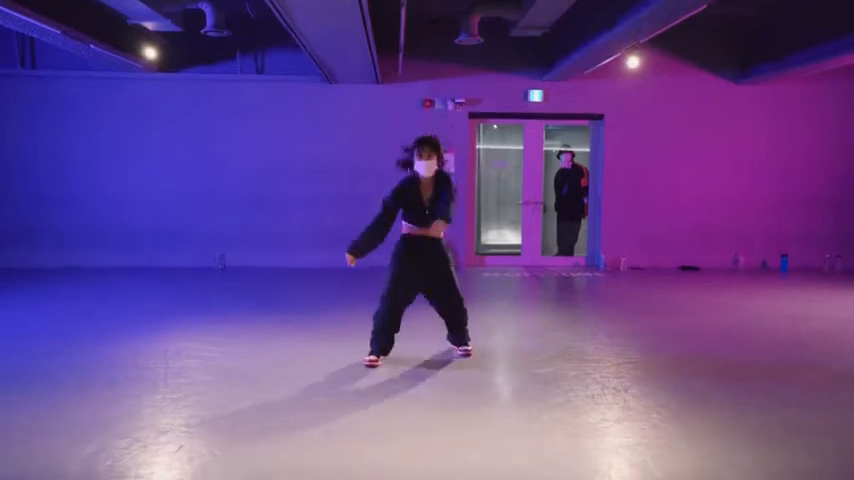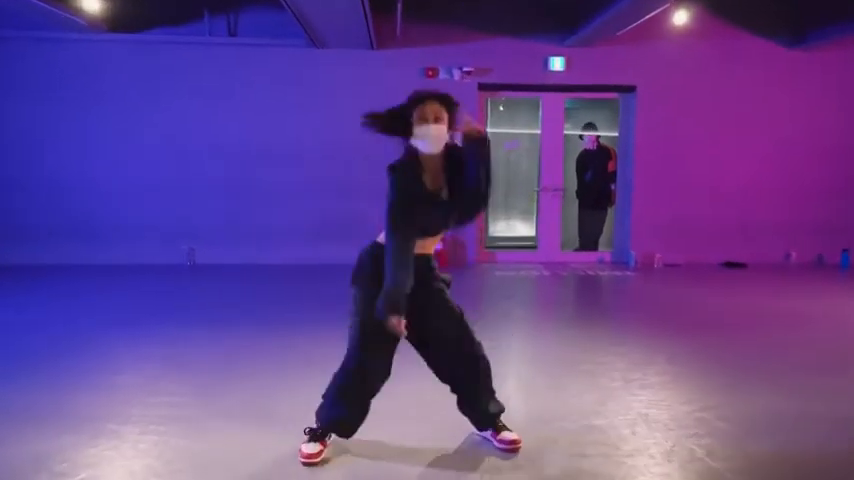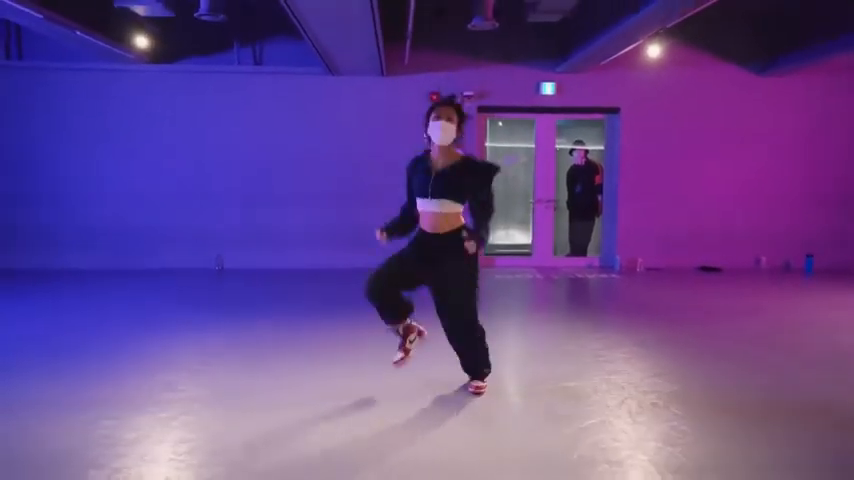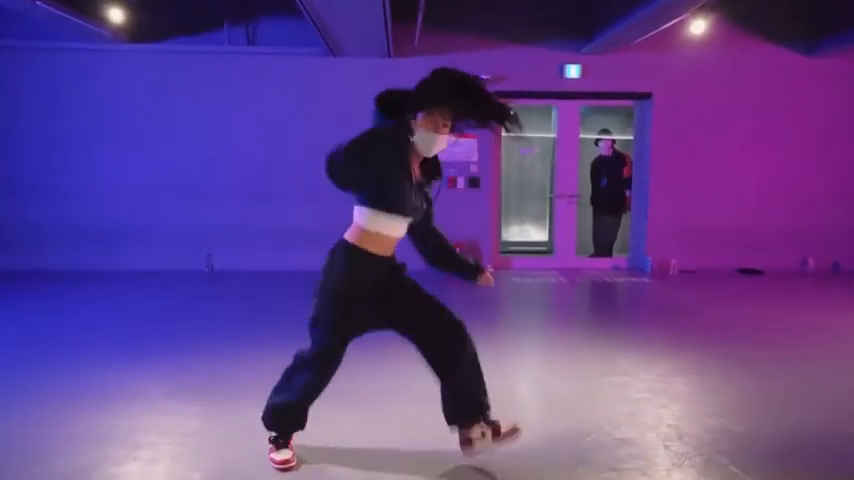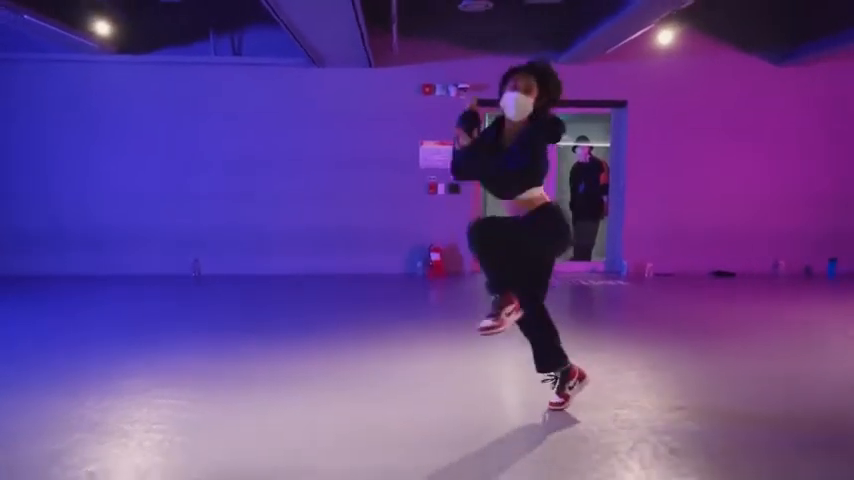
dt=1s
person 1, frame 1
left shoulder: (443, 182)
right shoulder: (404, 188)
left elbow: (447, 204)
right elbow: (383, 221)
left wrist: (442, 218)
right wrist: (357, 249)
left hip: (434, 251)
right hip: (408, 249)
left knee: (452, 303)
right knee: (392, 301)
left ankle: (460, 339)
right ankle: (379, 348)
person 1, frame 2
left shoulder: (458, 167)
right shoulder: (402, 174)
left elbow: (472, 205)
right elbow: (399, 239)
left wrist: (477, 145)
right wrist: (393, 303)
left hip: (423, 274)
right hip: (380, 273)
left knee: (465, 356)
right knee: (366, 363)
left ankle: (487, 421)
right ankle: (325, 427)
person 1, frame 3
left shoulder: (469, 169)
right shoulder: (417, 164)
left elbow: (482, 209)
right elbow: (411, 209)
left wrist: (477, 237)
right wrist: (391, 229)
left hip: (454, 247)
right hip: (422, 243)
left knee: (461, 316)
right knee: (379, 285)
left ankle: (477, 372)
right ankle: (406, 329)
person 1, frame 4
left shoulder: (424, 170)
right shoulder: (385, 145)
left elbow: (427, 240)
right elbow: (339, 170)
left wrist: (470, 270)
left hip: (387, 271)
right hip: (352, 266)
left knee: (450, 337)
right knee: (323, 352)
left ankle: (472, 424)
right ankle: (282, 428)
person 1, frame 5
left shoulder: (535, 138)
right shoulder: (493, 133)
left elbow: (503, 185)
right elbow: (461, 169)
left wrist: (473, 156)
right wrist: (464, 147)
left hip: (546, 226)
right hip: (525, 227)
left knee: (481, 234)
right knee: (529, 307)
left ankle: (505, 300)
right ankle: (565, 373)
person 2, frame 1
left shoulder: (580, 170)
right shoulder: (560, 172)
left elbow: (585, 191)
left wrist: (584, 207)
left hip: (575, 210)
right hip: (562, 209)
left knee: (570, 237)
right knee: (562, 238)
person 2, frame 2
left shoulder: (607, 152)
right shoulder: (583, 155)
left elbow: (612, 177)
left wrist: (612, 195)
left hip: (600, 199)
right hip: (585, 198)
left knee: (595, 229)
right knee: (584, 231)
left ankle: (590, 251)
right ankle: (585, 250)
person 2, frame 3
left shoulder: (594, 168)
right shoulder: (572, 170)
left elbow: (599, 190)
right elbow: (570, 189)
left wrist: (599, 206)
right wrist: (570, 203)
left hip: (588, 209)
right hip: (575, 208)
left knee: (583, 237)
right knee: (574, 237)
left ankle: (579, 257)
right ankle: (575, 256)
person 2, frame 4
left shoulder: (622, 159)
right shoulder: (597, 161)
left elbow: (627, 184)
left wrist: (627, 201)
right wrist: (594, 199)
left hip: (615, 204)
right hip: (599, 204)
left knee: (609, 235)
right knee: (598, 235)
left ankle: (604, 256)
right ankle: (599, 255)
person 2, frame 5
left shoulder: (599, 165)
right shoulder: (576, 167)
left elbow: (604, 189)
left wrist: (604, 207)
right wrist: (573, 204)
left hip: (593, 210)
right hip: (578, 209)
left knee: (587, 240)
right knee: (578, 240)
left ankle: (583, 260)
right ankle: (578, 260)
